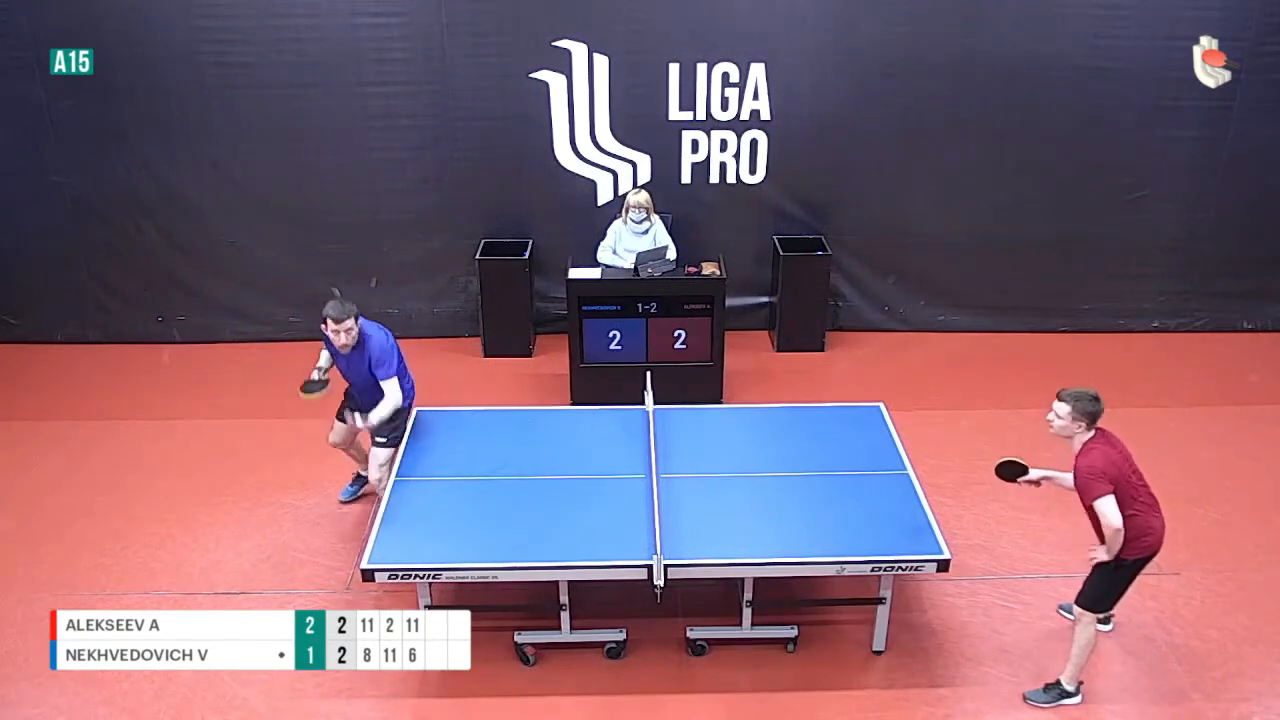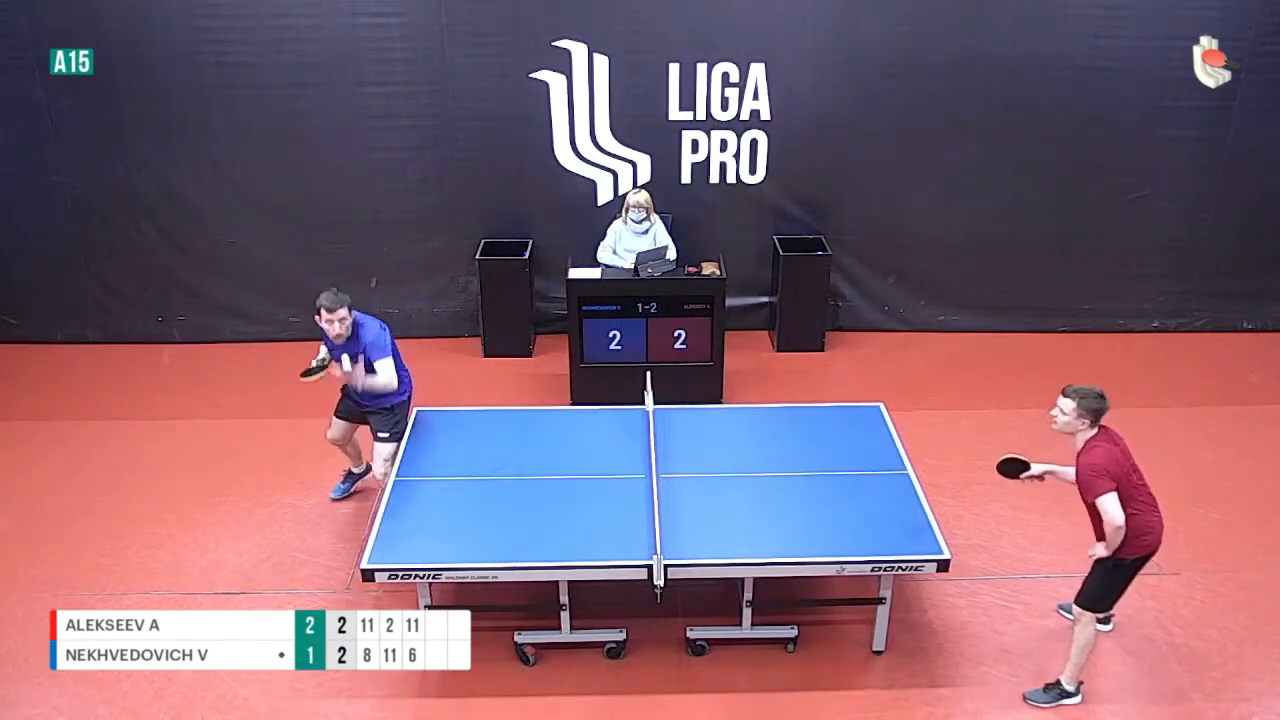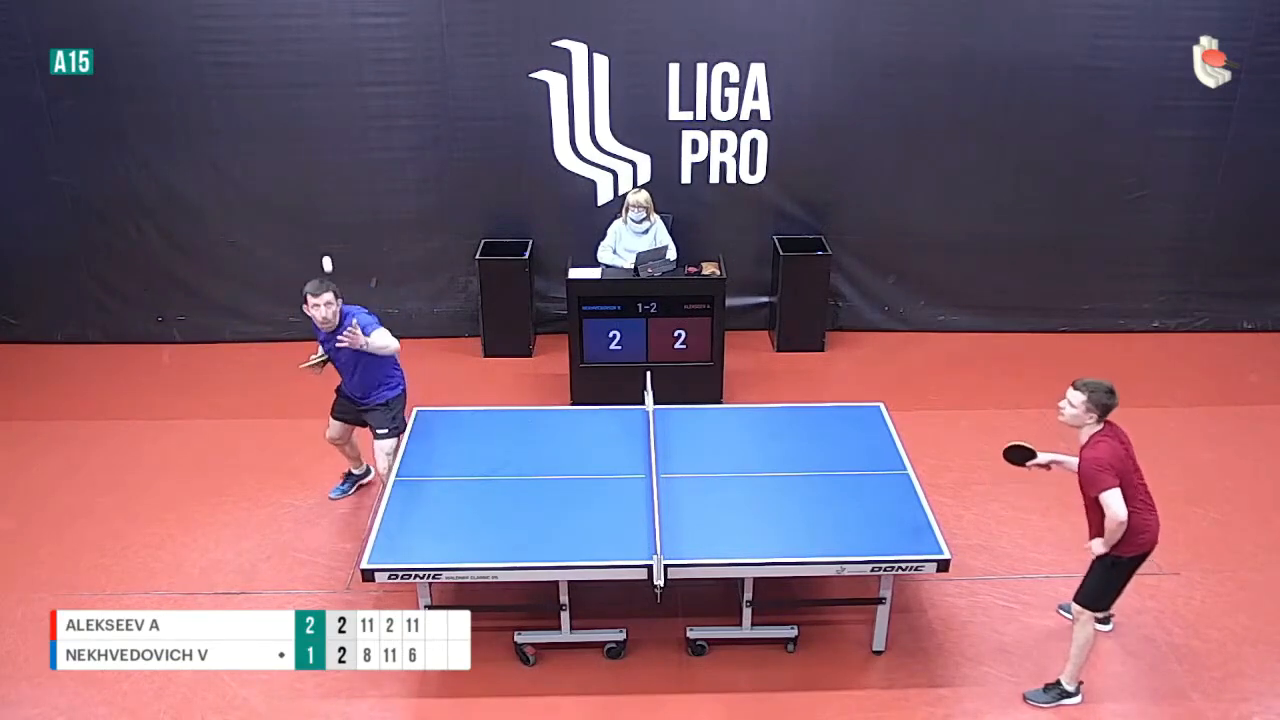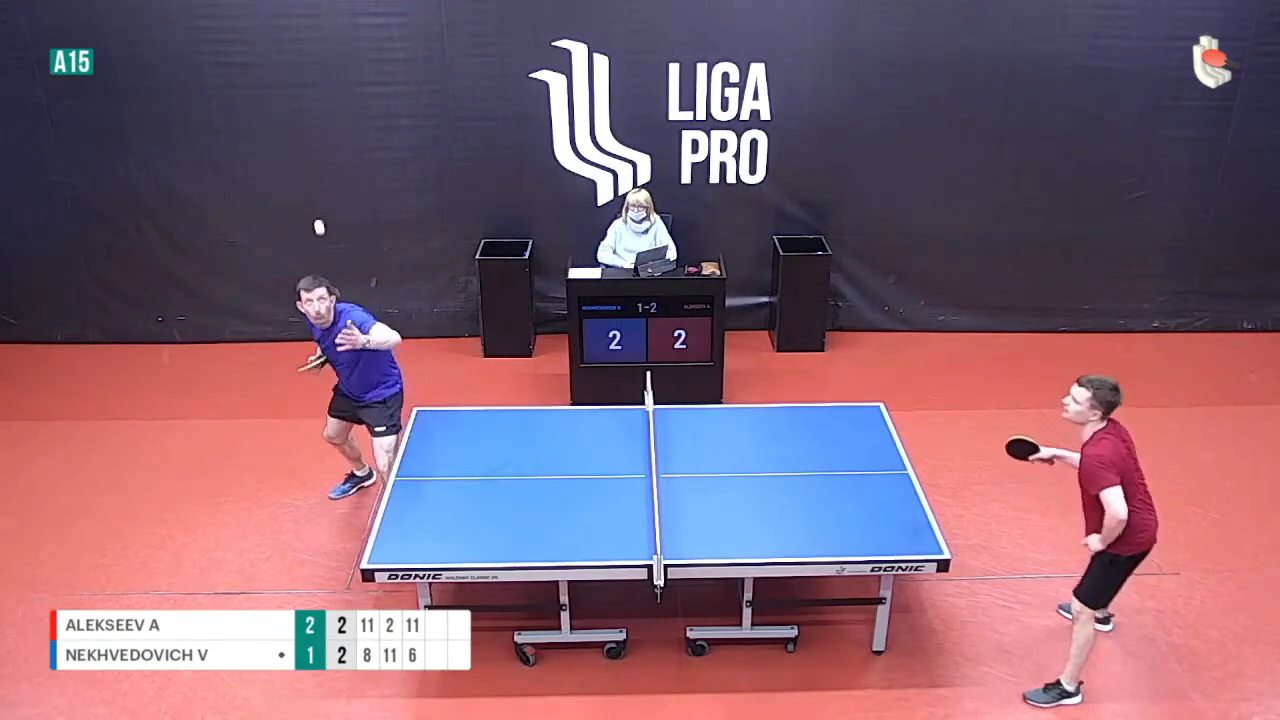
dt=0.1s
person 1, frame 1
left shoulder: (1088, 465)
right shoulder: (1103, 439)
left elbow: (1113, 523)
left wrist: (1109, 551)
right wrist: (1047, 476)
left hip: (1134, 541)
right hip: (1148, 525)
left knee: (1084, 612)
left ankle: (1068, 687)
right ankle: (1102, 612)
person 1, frame 2
left shoulder: (1091, 462)
right shoulder: (1105, 436)
left elbow: (1115, 520)
left wrist: (1108, 548)
right wrist: (1049, 470)
left hip: (1133, 540)
right hip: (1146, 525)
left knee: (1083, 612)
left ankle: (1068, 687)
right ankle: (1102, 612)
person 1, frame 3
left shoulder: (1095, 457)
right shoulder: (1110, 432)
left elbow: (1117, 515)
left wrist: (1105, 544)
right wrist: (1056, 459)
left hip: (1129, 540)
right hip: (1142, 527)
left knee: (1081, 611)
right knee: (1096, 581)
left ankle: (1068, 687)
right ankle: (1101, 613)
person 1, frame 4
left shoulder: (1097, 454)
right shoulder: (1112, 430)
left elbow: (1118, 513)
left wrist: (1102, 541)
right wrist: (1058, 455)
left hip: (1126, 539)
right hip: (1140, 527)
left knee: (1081, 610)
left ankle: (1068, 687)
right ankle: (1101, 612)
person 2, frame 1
left shoulder: (378, 344)
right shoulder: (333, 335)
left elbow: (394, 398)
left wrist: (370, 422)
right wrist: (321, 369)
left hip: (390, 406)
right hip: (359, 397)
left knee: (378, 478)
right knee: (337, 441)
right ankle: (365, 471)
person 2, frame 2
left shoulder: (371, 333)
right shoulder: (328, 328)
left elbow: (390, 381)
left wrist: (362, 380)
right wrist: (322, 359)
left hip: (389, 400)
right hip: (356, 393)
left knee: (381, 474)
right knee: (336, 437)
right ankle: (358, 469)
person 2, frame 3
left shoulder: (357, 319)
right shoulder: (319, 324)
left elbow: (393, 345)
left wrist: (364, 343)
right wrist: (321, 356)
left hip: (385, 396)
right hip: (351, 392)
left knee: (386, 471)
right knee: (335, 437)
right ankle: (359, 471)
person 2, frame 4
left shoulder: (352, 317)
right shoulder: (314, 322)
left elbow: (393, 338)
left wrist: (364, 341)
right wrist: (319, 358)
left hip: (382, 394)
right hip: (348, 389)
left knee: (386, 468)
right knee: (332, 436)
right ankle: (361, 473)
